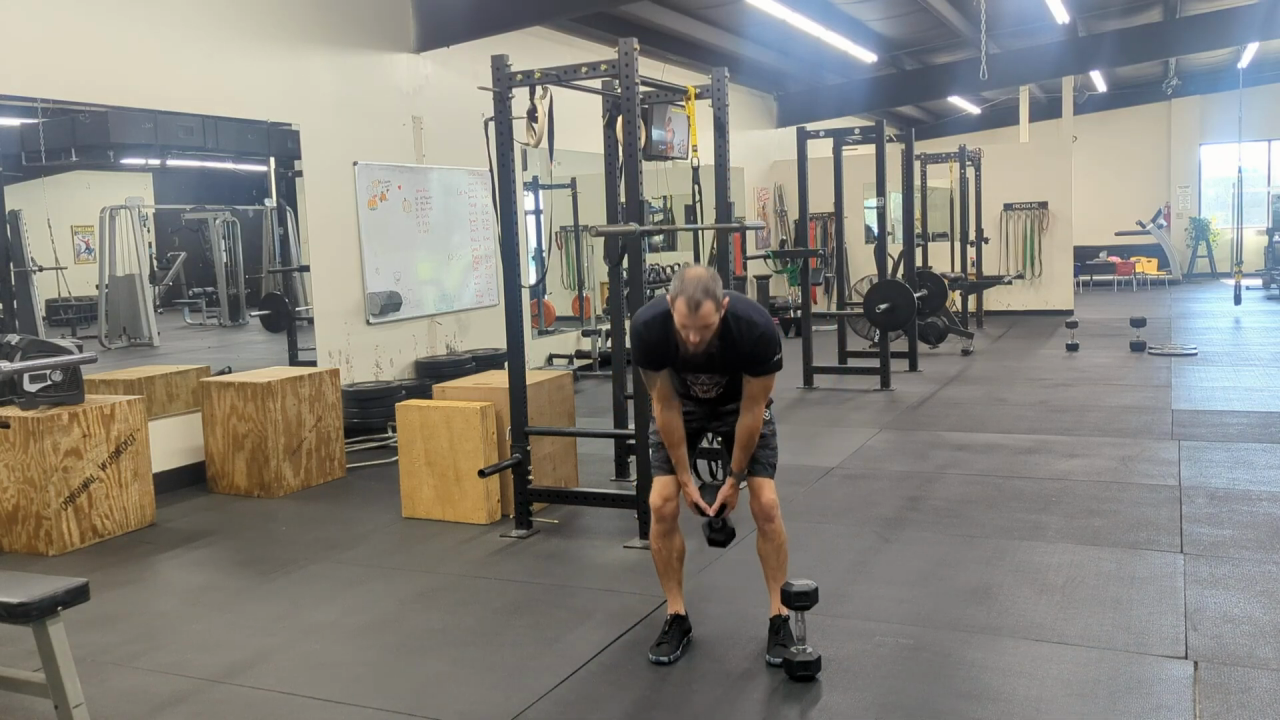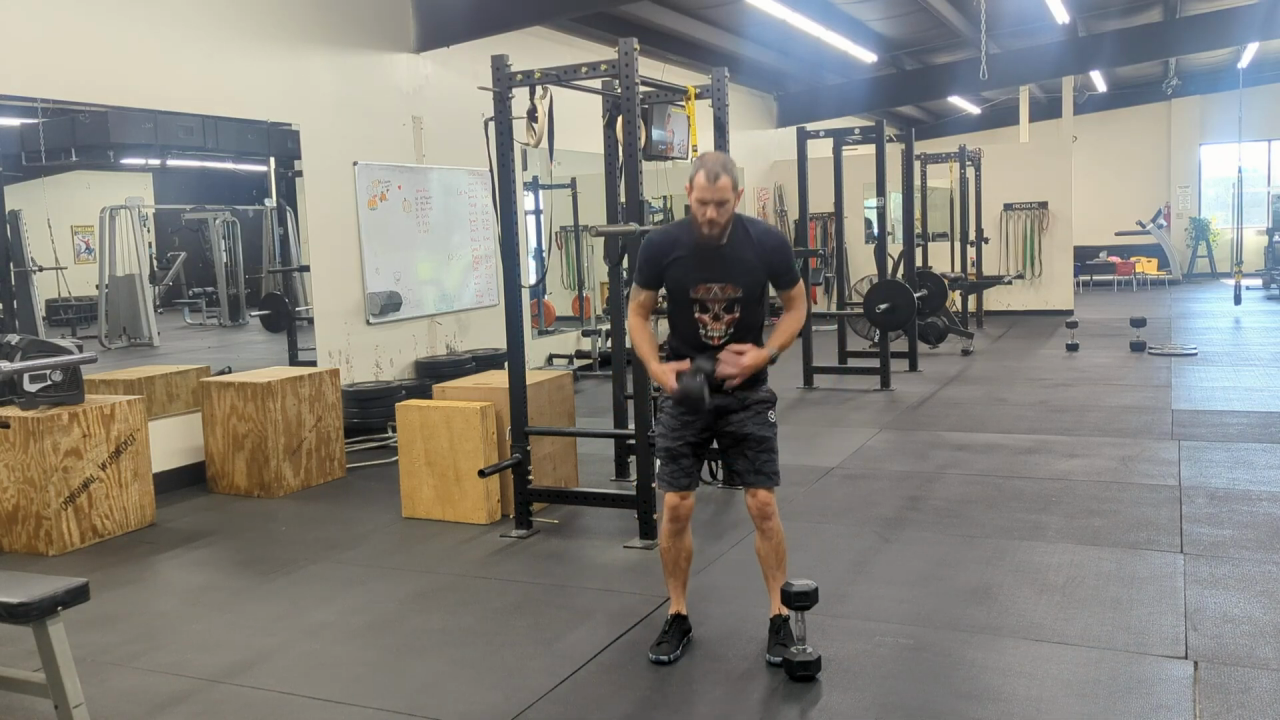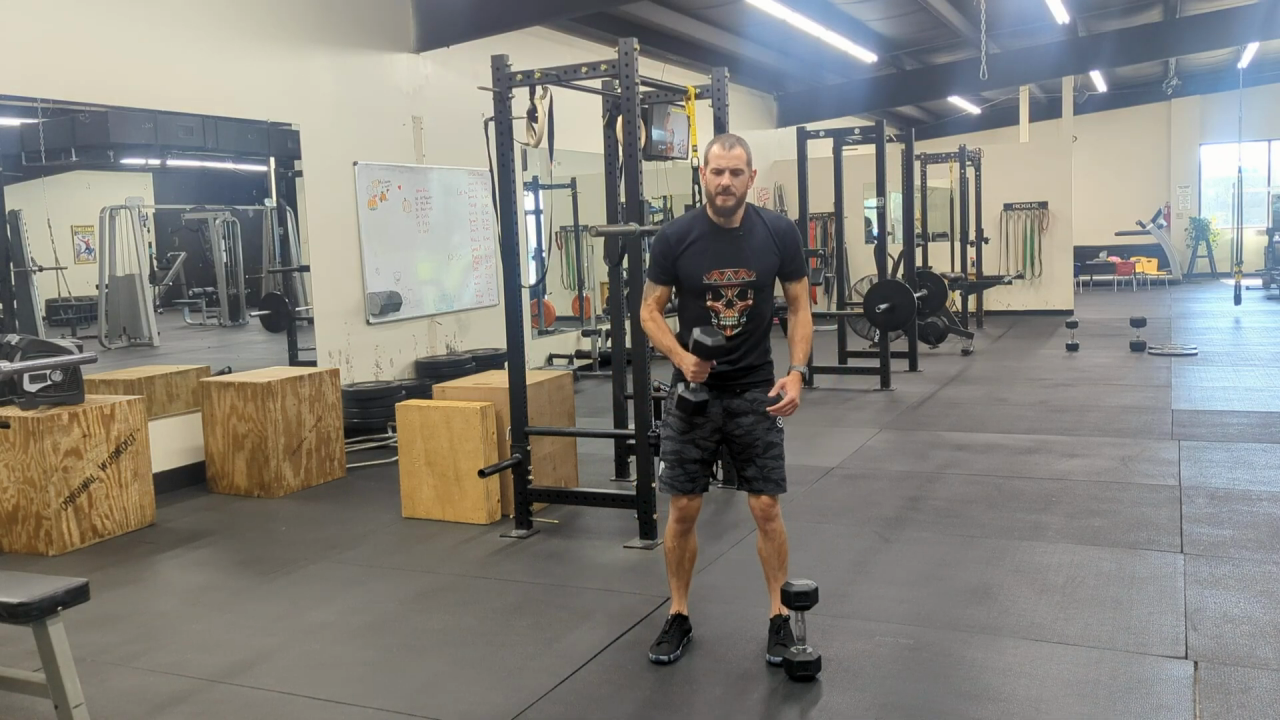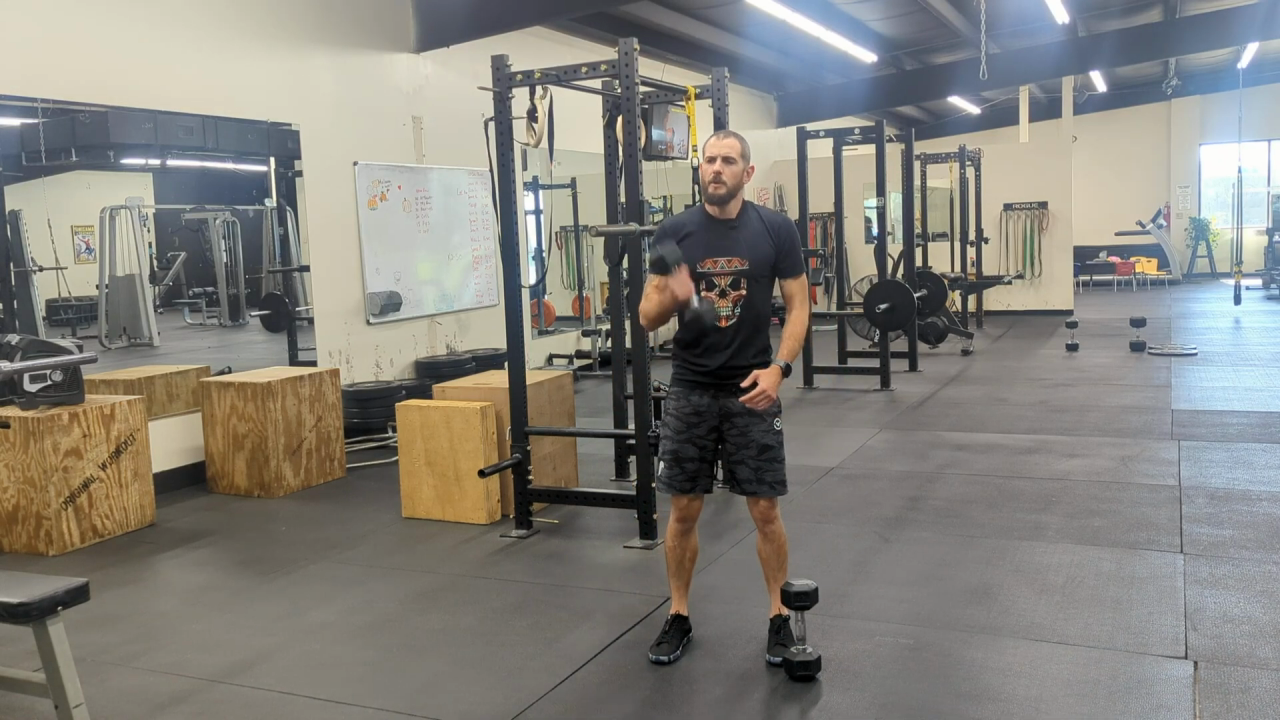
dt=0.5s
person 1, frame 1
left shoulder: (756, 327)
right shoulder: (647, 327)
left elbow: (752, 409)
right elbow: (665, 405)
left wrist: (735, 479)
right wrist: (685, 479)
left hip: (739, 403)
right hip: (682, 403)
left knee: (765, 505)
right knee: (662, 505)
left ankle: (779, 618)
right ankle: (676, 618)
person 1, frame 2
left shoulder: (767, 243)
right shoulder: (661, 245)
left elbow: (796, 306)
right elbow: (637, 313)
left wrist: (763, 355)
right wrist: (656, 368)
left hip: (748, 392)
right hip: (683, 391)
left knee: (763, 505)
right knee: (676, 507)
left ankle: (779, 616)
right ankle: (678, 616)
person 1, frame 3
left shoulder: (778, 232)
right shoulder: (675, 237)
left elbow: (799, 306)
right elbow: (650, 310)
left wrist: (797, 372)
right wrist: (682, 359)
left hip: (755, 392)
right hip: (694, 393)
left knee: (767, 507)
right knee: (682, 509)
left ankle: (780, 617)
right ankle: (678, 616)
person 1, frame 4
left shoulder: (775, 229)
right shoulder: (674, 231)
left elbow: (798, 306)
right elbow: (647, 313)
left wrist: (777, 367)
right wrist: (671, 298)
left hip: (751, 390)
right hip: (690, 391)
left knee: (765, 510)
right knee: (683, 510)
left ankle: (779, 616)
right ankle: (678, 616)
